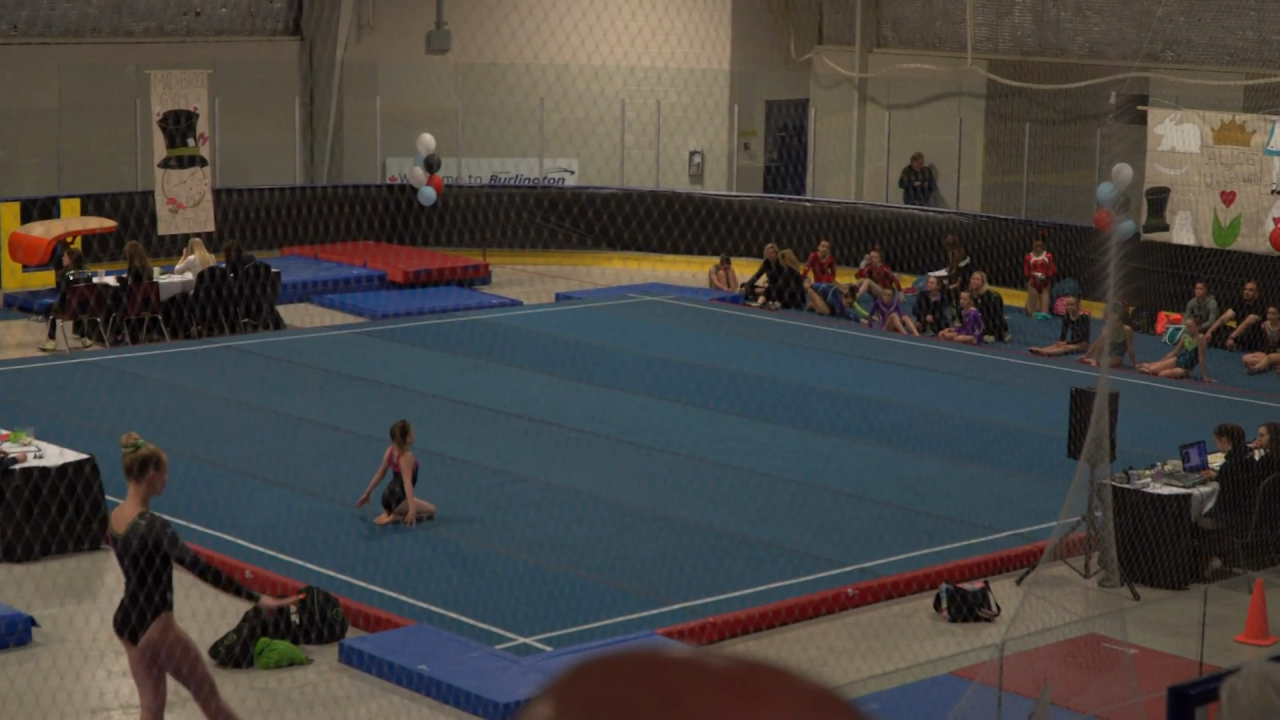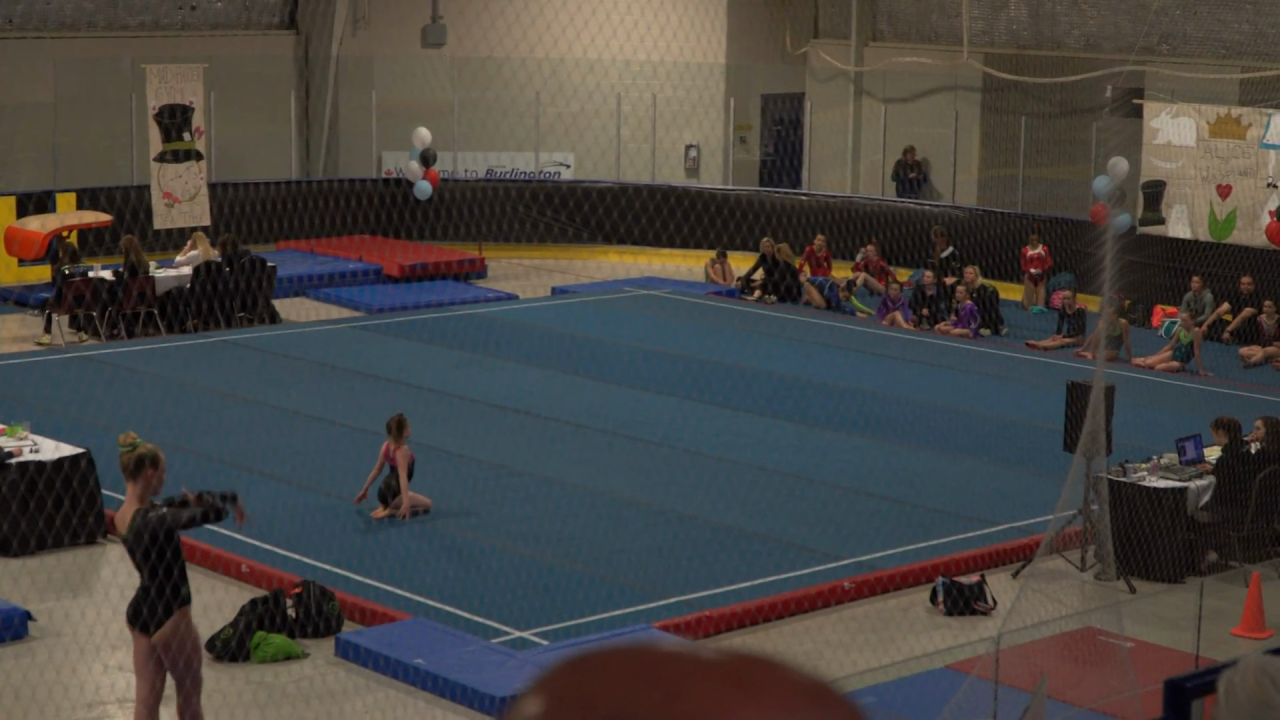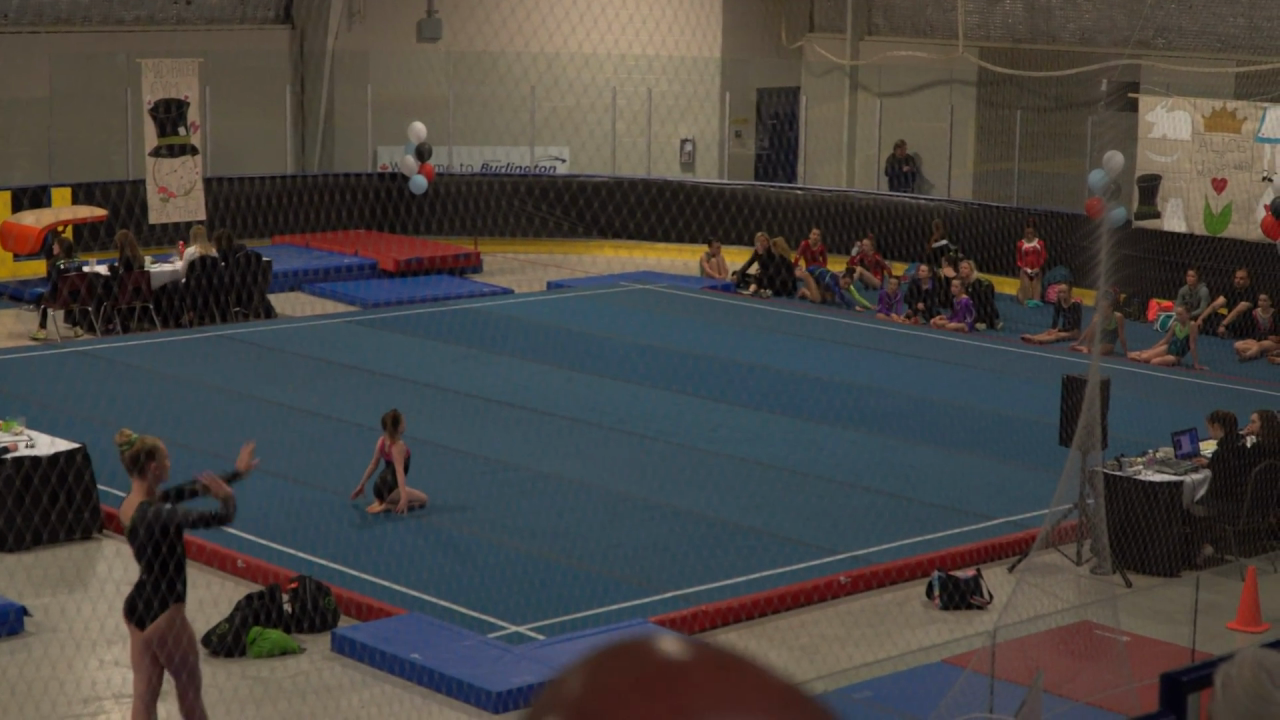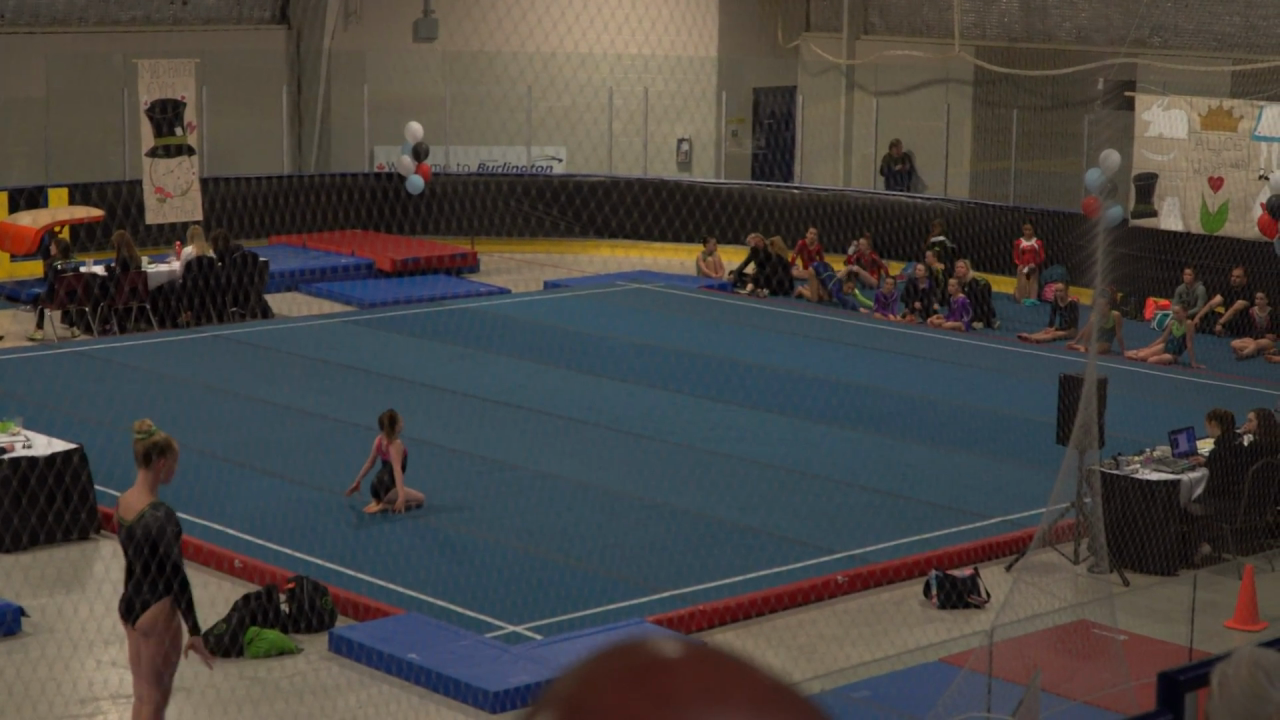
dt=0.5s
person 1, frame 1
left shoulder: (116, 516)
right shoulder: (150, 525)
right elbow: (200, 567)
right wrist: (257, 598)
left hip: (126, 620)
right hip: (153, 625)
right knee: (208, 695)
person 1, frame 2
left shoulder: (125, 513)
right shoulder: (152, 520)
left elbow: (182, 503)
right elbow: (212, 513)
left wrist: (231, 498)
right wrist: (229, 504)
left hip: (139, 614)
right hip: (170, 618)
right knee: (189, 695)
person 1, frame 3
left shoulder: (130, 505)
right shoulder: (153, 513)
left elbow: (188, 490)
right elbow: (217, 518)
left wrist: (234, 473)
right wrist: (227, 498)
left hip: (136, 608)
right hip: (163, 615)
left knee: (144, 696)
right knee: (190, 689)
person 1, frame 4
left shoulder: (124, 502)
right shoulder: (160, 516)
right elbow: (177, 575)
right wrist: (194, 632)
left hip: (130, 604)
right hip: (157, 612)
